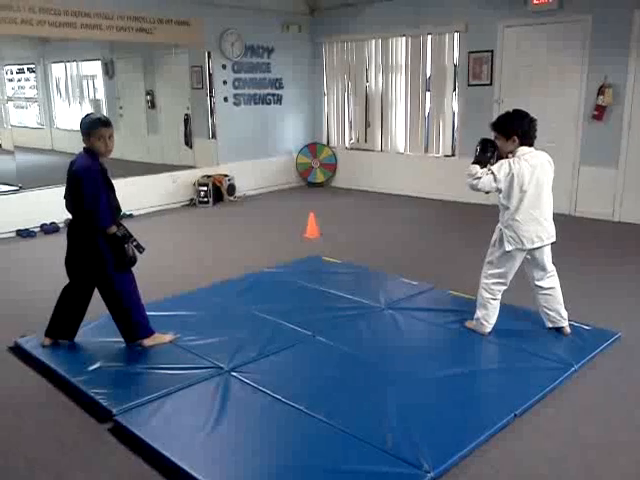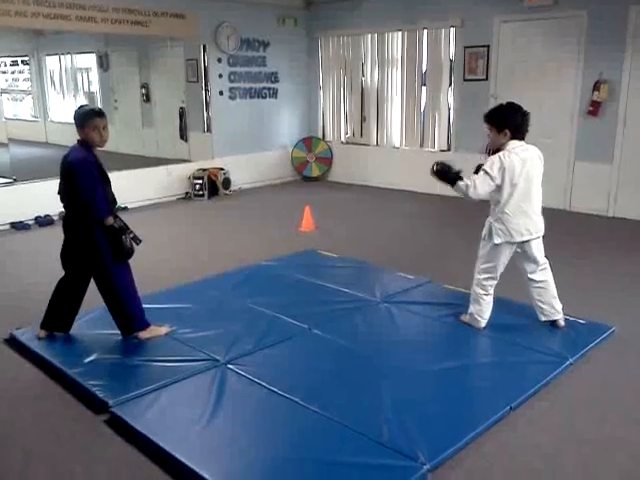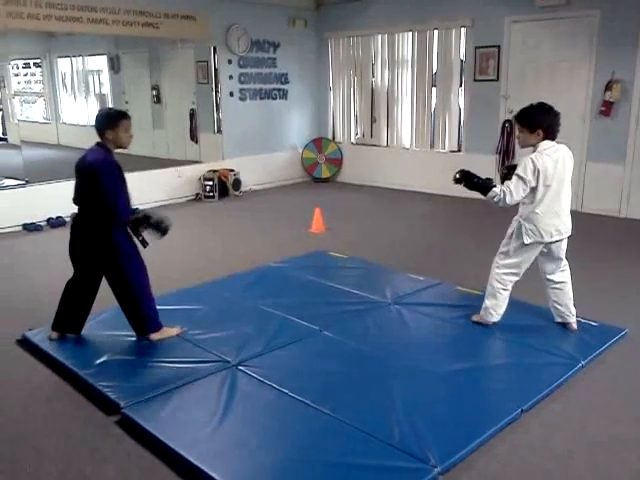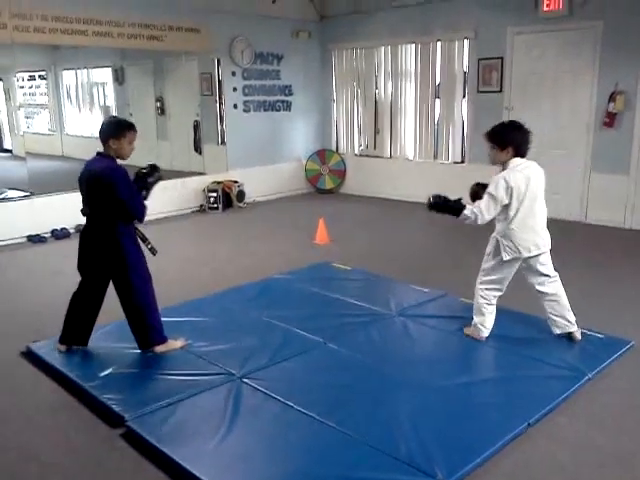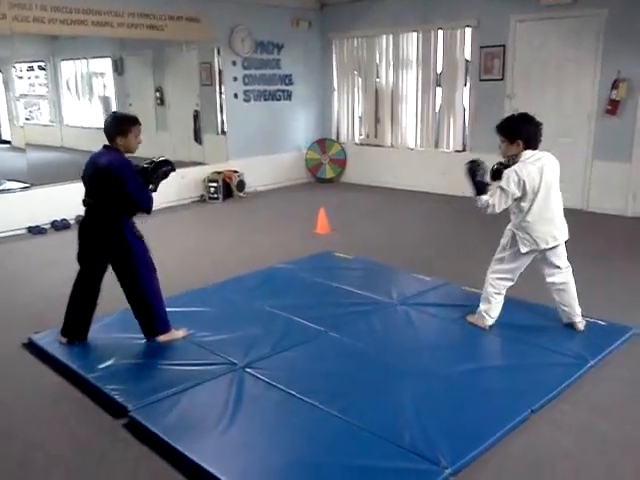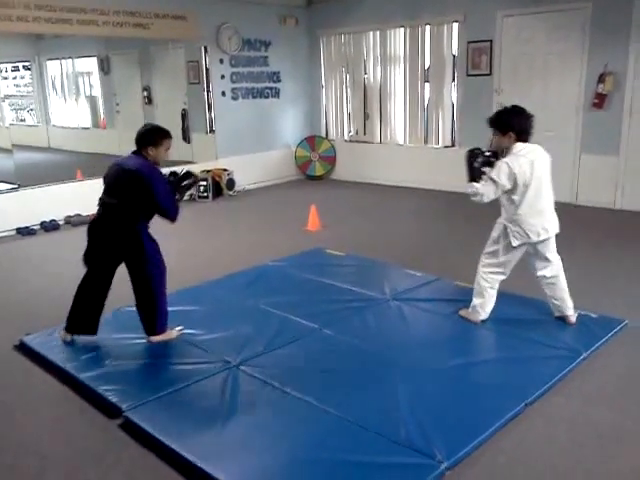
dt=0.4s
person 1, frame 1
left shoulder: (80, 163)
right shoulder: (90, 169)
right elbow: (99, 212)
right wrist: (116, 236)
left hip: (81, 235)
right hip: (95, 238)
left knee: (80, 285)
right knee: (120, 284)
left ankle: (54, 334)
right ankle: (143, 334)
person 1, frame 2
left shoulder: (73, 155)
right shoulder: (84, 161)
right elbow: (95, 203)
right wrist: (113, 227)
left hip: (77, 227)
right hip: (91, 230)
left knee: (75, 277)
right knee: (117, 276)
left ankle: (50, 326)
right ankle: (139, 326)
person 1, frame 3
left shoulder: (88, 157)
right shoulder: (106, 164)
right elbow: (118, 209)
left wrist: (127, 215)
left hip: (85, 228)
right hip: (106, 232)
left knee: (84, 278)
right knee: (132, 276)
left ankle: (61, 327)
right ankle: (152, 328)
person 1, frame 4
left shoulder: (90, 167)
right shoulder: (114, 172)
right elbow: (136, 211)
left wrist: (136, 186)
right wrist: (143, 188)
left hip: (93, 236)
right hip: (116, 239)
left knee: (89, 288)
right knee: (137, 287)
left ankle: (68, 340)
right ankle: (156, 341)
person 1, frame 5
left shoulder: (95, 160)
right shoulder: (121, 165)
right elbow: (144, 204)
left wrist: (141, 179)
right wrist: (151, 183)
left hip: (92, 227)
right hip: (115, 230)
left knee: (87, 279)
right knee: (141, 277)
left ankle: (70, 332)
right ankle: (160, 330)
person 1, frame 6
left shoulder: (119, 165)
right shoulder: (150, 172)
right elbow: (170, 213)
left wrist: (166, 187)
right wrist: (175, 192)
left hip: (102, 227)
right hip: (129, 231)
left knee: (96, 277)
right knee: (152, 275)
left ankle: (72, 328)
right ankle: (157, 330)
person 2, frame 1
left shoulder: (509, 167)
right shoulder: (545, 160)
left elbow: (476, 182)
left wrist: (479, 161)
left hip: (514, 234)
right hip: (541, 232)
left knee: (493, 278)
right knee: (545, 277)
left ankle: (482, 323)
right ankle: (560, 322)
person 2, frame 2
left shoulder: (499, 160)
right shoulder: (536, 154)
left elbow: (475, 189)
left wrist: (452, 178)
left hip: (504, 228)
right hip: (531, 225)
left knee: (486, 273)
right knee: (539, 269)
left ankle: (477, 317)
right ankle: (554, 315)
person 2, frame 3
left shoulder: (532, 162)
right shoulder: (566, 154)
left elbow: (508, 196)
left wrist: (479, 184)
right wrist: (516, 177)
left hip: (531, 228)
right hip: (558, 226)
left knee: (504, 269)
right knee: (557, 272)
left ankle: (489, 314)
right ankle: (568, 318)
person 2, frame 4
left shoulder: (504, 180)
right shoulder: (536, 170)
left elbow: (480, 214)
left wrist: (451, 207)
right wrist: (487, 194)
left hip: (510, 244)
right hip: (537, 240)
left knee: (487, 285)
right knee: (549, 284)
left ankle: (480, 329)
right ankle: (570, 328)
person 2, frame 5
left shoulder: (515, 173)
right shoulder: (551, 160)
left elbow: (492, 205)
left wrist: (479, 182)
left hip: (525, 235)
right hip: (553, 231)
left knee: (499, 274)
right knee: (560, 275)
left ankle: (484, 316)
right ankle: (575, 318)
person 2, frame 6
left shoulder: (507, 165)
right shoulder: (541, 154)
left elbow: (481, 194)
left hip: (516, 228)
right hip: (543, 224)
left knee: (491, 267)
right knee: (550, 268)
left ankle: (477, 311)
right ankle: (567, 312)
